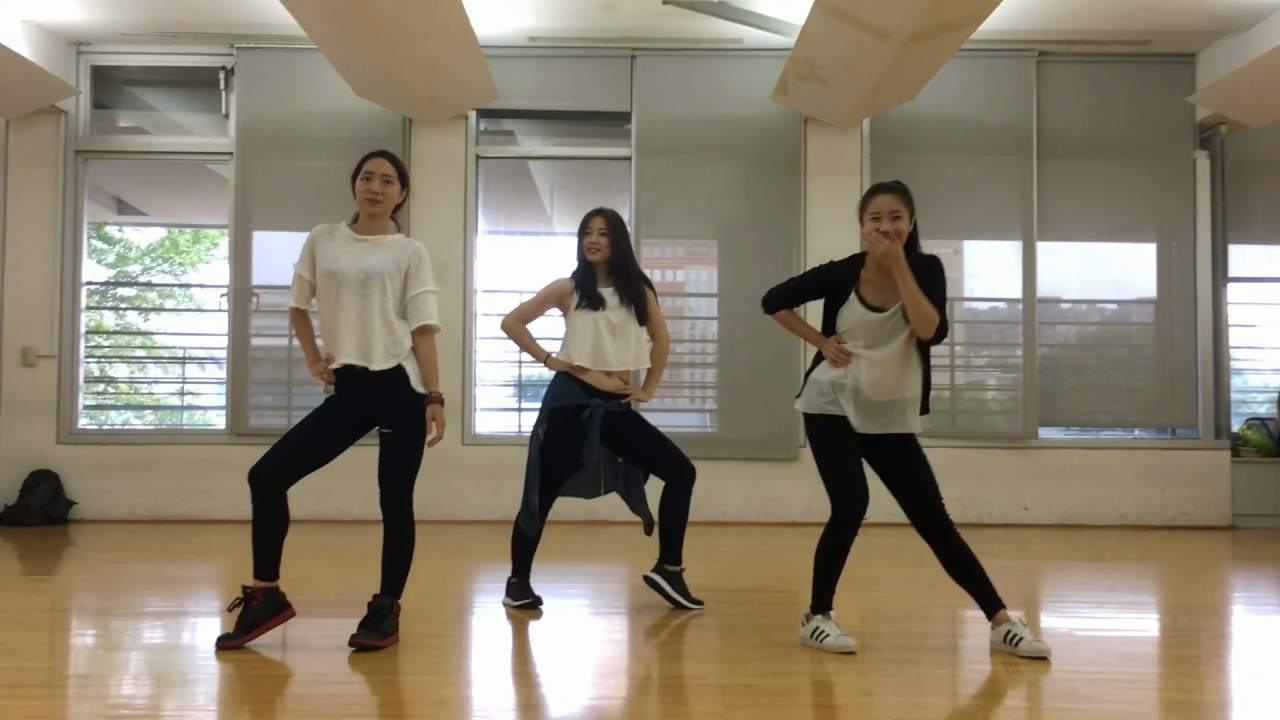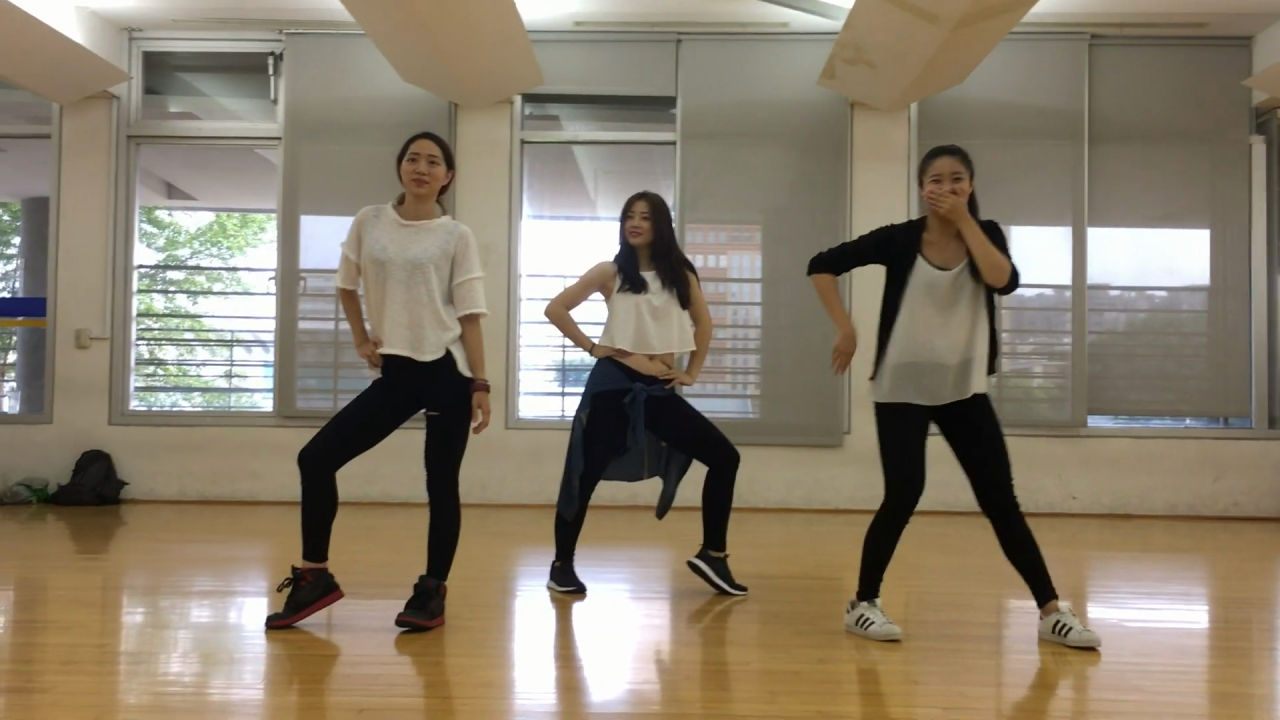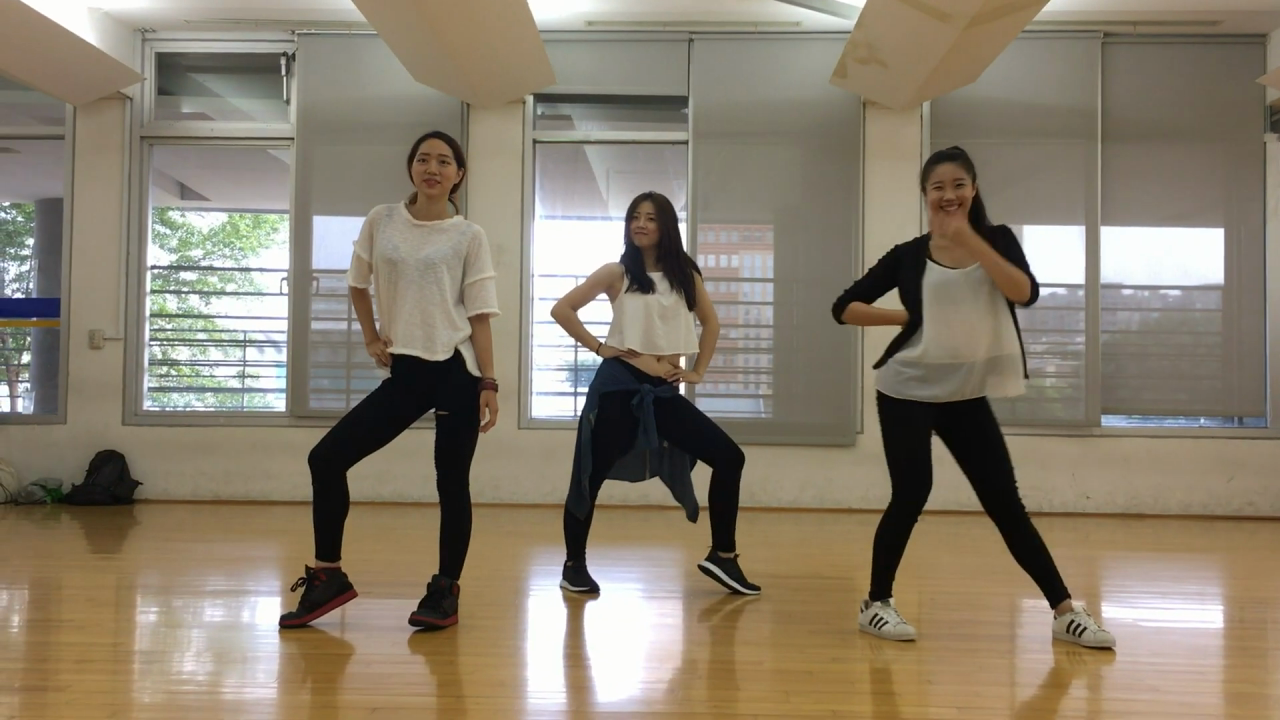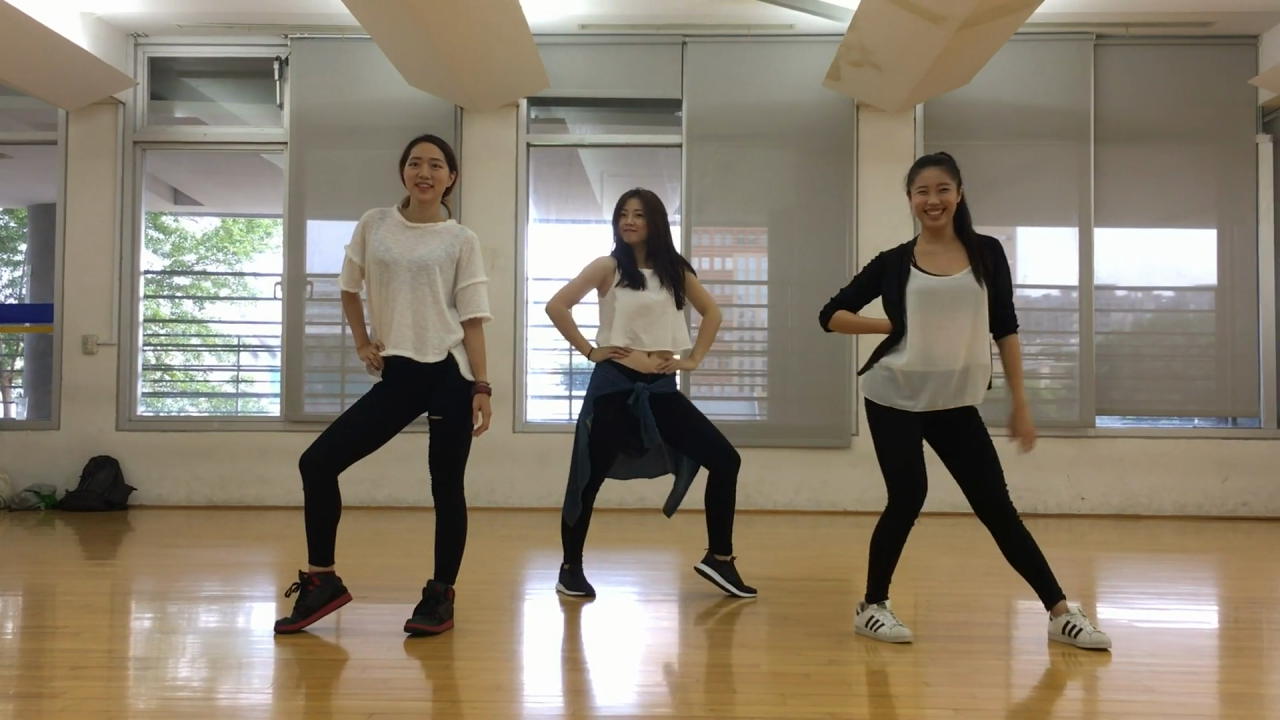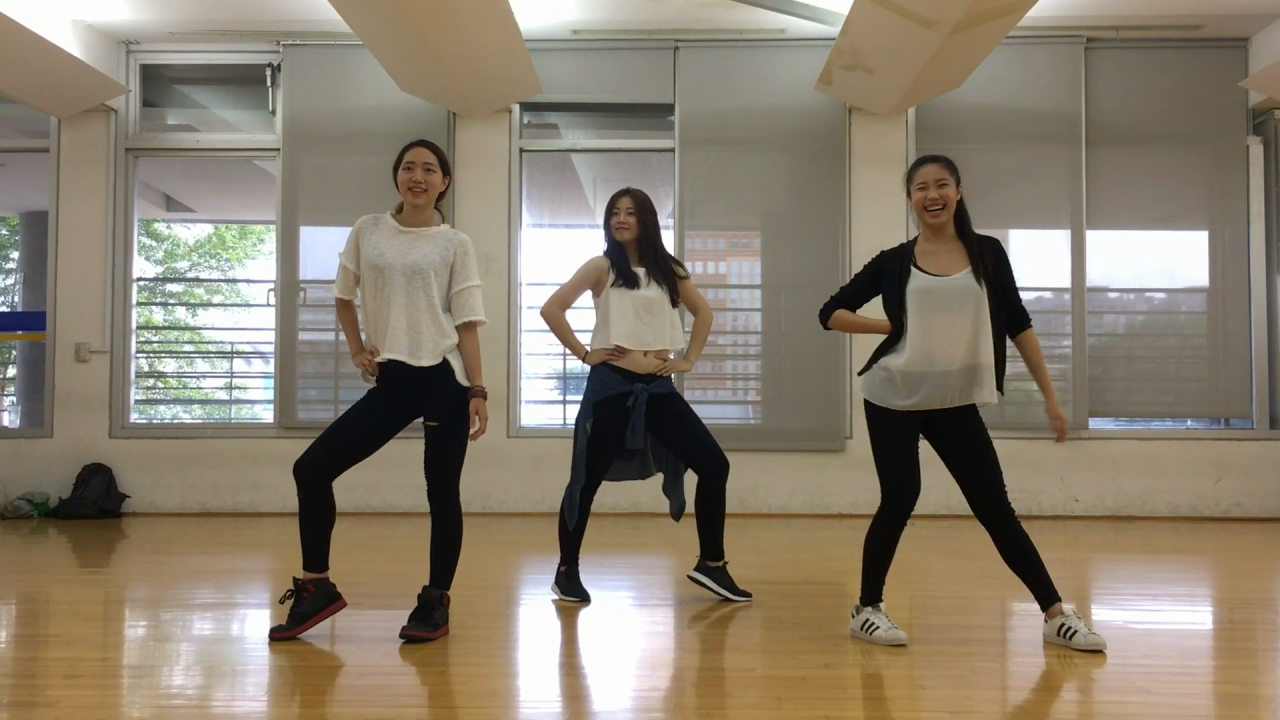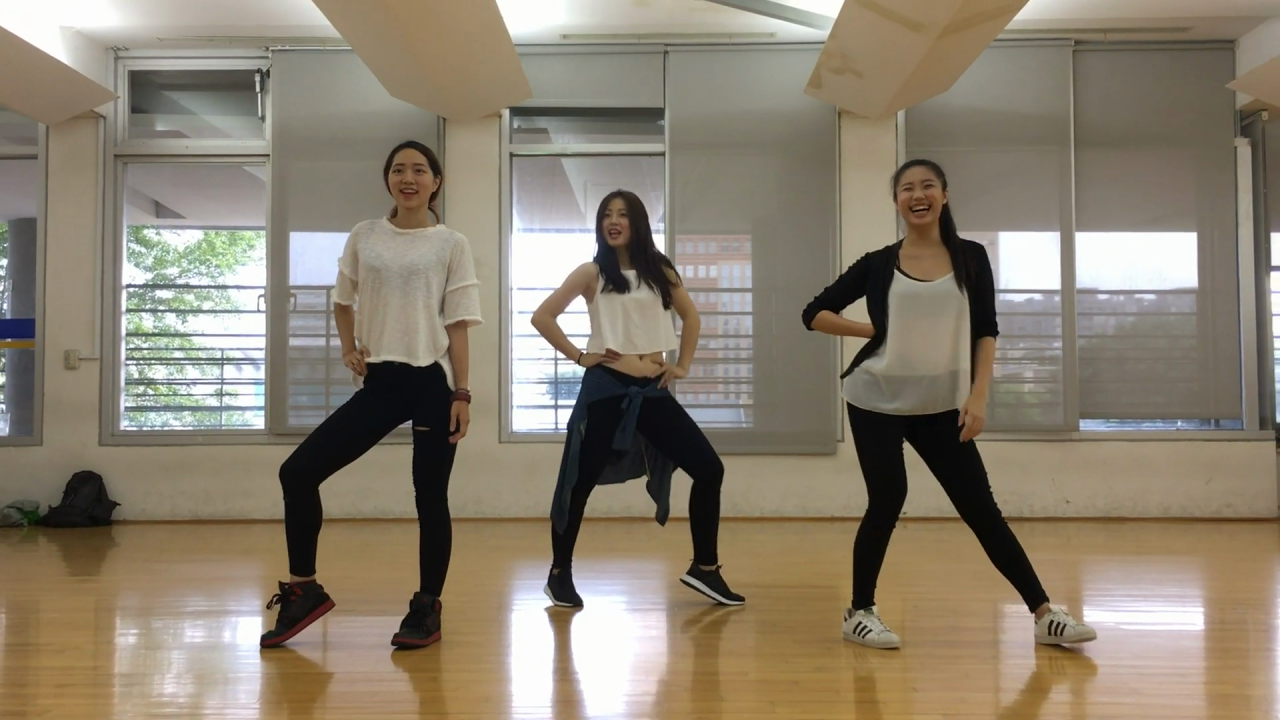
dt=0.4s
person 1, frame 1
left shoulder: (411, 252)
right shoulder: (323, 240)
left elbow: (423, 330)
right elbow: (299, 307)
left wrist: (435, 397)
right wrist: (314, 360)
left hip: (400, 387)
right hip: (348, 389)
left knee: (395, 499)
right knee: (267, 475)
left ankle: (386, 608)
right ankle: (266, 595)
person 1, frame 2
left shoulder: (457, 236)
right shoulder: (368, 223)
left elbow: (469, 316)
right elbow: (347, 287)
left wrist: (480, 384)
right wrist: (362, 342)
left hip: (446, 372)
right hip: (394, 373)
left knee: (441, 482)
right knee: (316, 458)
left ankle: (432, 590)
right ankle: (315, 576)
person 1, frame 3
left shoulder: (469, 236)
right shoulder: (380, 221)
left elbow: (479, 316)
right elbow: (358, 284)
left wrist: (488, 384)
right wrist: (371, 340)
left hip: (456, 372)
right hip: (404, 373)
left knee: (452, 481)
right knee: (327, 457)
left ankle: (445, 590)
right ankle: (328, 576)
person 1, frame 4
left shoulder: (462, 240)
right shoulder: (373, 225)
left elbow: (472, 320)
right elbow: (350, 289)
left wrist: (481, 388)
right wrist: (362, 344)
left hip: (449, 375)
right hip: (396, 376)
left knee: (446, 485)
right knee: (318, 462)
left ankle: (441, 595)
right ankle: (323, 580)
person 1, frame 5
left shoulder: (455, 244)
right shoulder: (366, 231)
left elbow: (466, 323)
right elbow: (344, 296)
left wrist: (477, 391)
right wrist: (357, 351)
left hip: (444, 380)
right hip: (390, 381)
left knee: (442, 491)
right knee: (312, 467)
left ankle: (436, 601)
right ankle: (317, 586)
person 1, frame 6
left shoulder: (452, 244)
right shoulder: (364, 236)
left elbow: (457, 325)
right elbow: (344, 302)
left wrist: (462, 394)
right wrist: (349, 351)
left hip: (432, 383)
right hip: (379, 383)
left knee: (430, 495)
right knee: (298, 470)
left ankle: (427, 607)
right ankle: (303, 589)
person 2, frame 1
left shoulder: (926, 269)
right shoulder: (841, 273)
left elbow: (931, 332)
right elbow: (774, 301)
left wrist: (899, 268)
right wrist: (821, 342)
left hip: (892, 415)
right hip: (833, 407)
left knee: (933, 519)
right knee: (850, 506)
left ankle: (1001, 621)
right ankle: (817, 616)
person 2, frame 2
left shoulder: (986, 233)
right shoulder: (900, 238)
left elbow: (1003, 281)
right elbow: (822, 266)
left wrist: (965, 221)
right wrist: (845, 328)
left hip: (965, 390)
right hip: (902, 390)
left knee: (1000, 499)
right knee: (903, 494)
left ankle: (1051, 611)
right ankle: (863, 604)
person 2, frame 3
left shoulder: (997, 239)
right shoulder: (909, 254)
left elbow: (1025, 293)
right elbow: (844, 308)
left wrist: (971, 239)
right wrist: (906, 317)
left hip: (968, 395)
right hip: (907, 389)
left knee: (1005, 503)
right knee: (911, 494)
left ankle: (1065, 611)
right ankle: (877, 603)
person 2, frame 4
left shoulder: (986, 254)
right shoulder: (893, 263)
left elbow: (1007, 328)
right elbow: (832, 315)
left wrist: (1019, 402)
right wrist: (891, 326)
left hip: (956, 403)
right hip: (895, 398)
left knee: (997, 506)
right knee: (907, 496)
left ankle: (1060, 612)
right ankle: (873, 606)
person 2, frame 5
left shoulder: (987, 253)
right shoulder: (893, 261)
left elbow: (1017, 323)
right elbow: (831, 313)
left wrist: (1050, 394)
right wrist: (889, 326)
left hip: (956, 403)
right hip: (893, 398)
left knee: (995, 506)
right knee: (900, 498)
left ankle: (1056, 615)
right ankle: (867, 608)
person 2, frame 6
left shoulder: (970, 258)
right shoulder: (877, 264)
left elbow: (986, 332)
right elbow: (815, 313)
left wrist: (978, 397)
right wrist: (871, 330)
left hip: (939, 406)
right hip: (876, 401)
left knee: (981, 507)
right knee: (887, 500)
left ankle: (1044, 614)
right ankle: (860, 612)
person 3, frame 1
left shoulder: (638, 291)
right shoulder: (568, 288)
left elbow: (661, 340)
right elbow: (512, 322)
left wrist: (648, 388)
right wrist: (548, 360)
left hip: (616, 406)
right hip: (572, 399)
left knee: (681, 472)
right knee: (544, 490)
left ankle: (669, 569)
right ankle: (518, 581)
person 3, frame 2
left shoulder: (680, 274)
right shoulder: (610, 272)
left elbow: (703, 324)
right elbow: (555, 308)
left wrist: (692, 372)
right wrist: (592, 348)
left hip: (660, 390)
right hip: (615, 384)
left knee: (725, 457)
right knee: (587, 474)
left ankle: (712, 555)
right ankle: (562, 565)
person 3, frame 3
left shoulder: (685, 275)
right shoulder: (617, 272)
left elbow: (710, 322)
right elbow: (562, 309)
left wrist: (698, 371)
right wrist: (599, 348)
left hip: (665, 391)
right hip: (620, 385)
left knee: (729, 458)
right knee: (592, 473)
left ankle: (722, 556)
right ankle: (574, 564)
person 3, frame 4
left shoulder: (676, 271)
right shoulder: (607, 267)
left elbow: (712, 313)
right elbow: (556, 306)
left wrist: (693, 359)
right wrist: (589, 350)
left hip: (661, 387)
right hip: (615, 384)
left knee: (725, 459)
right knee: (590, 475)
left ankle: (719, 559)
right ankle: (571, 568)
person 3, frame 5
left shoulder: (668, 269)
right shoulder: (601, 267)
left elbow: (703, 312)
right elbow: (551, 309)
left wrist: (688, 360)
right wrist: (584, 354)
left hip: (658, 387)
right hip: (612, 385)
left knee: (714, 464)
right knee: (588, 478)
left ankle: (711, 564)
right ankle: (567, 572)
person 3, frame 6
left shoulder: (660, 271)
right shoulder: (591, 273)
left elbow: (691, 316)
right elbow: (542, 316)
left wrist: (683, 366)
right wrist: (579, 356)
left hip: (653, 392)
right hip: (607, 389)
left knee: (709, 469)
right knee: (580, 481)
left ankle: (704, 569)
right ankle: (560, 575)
